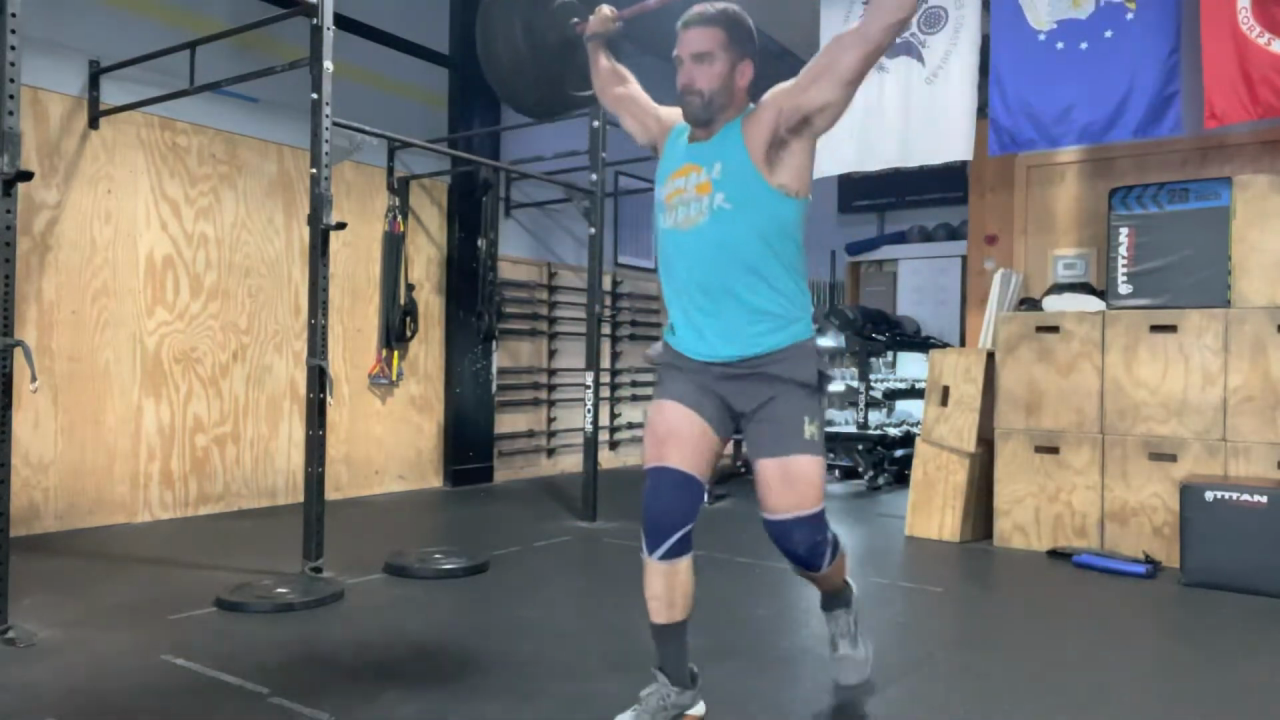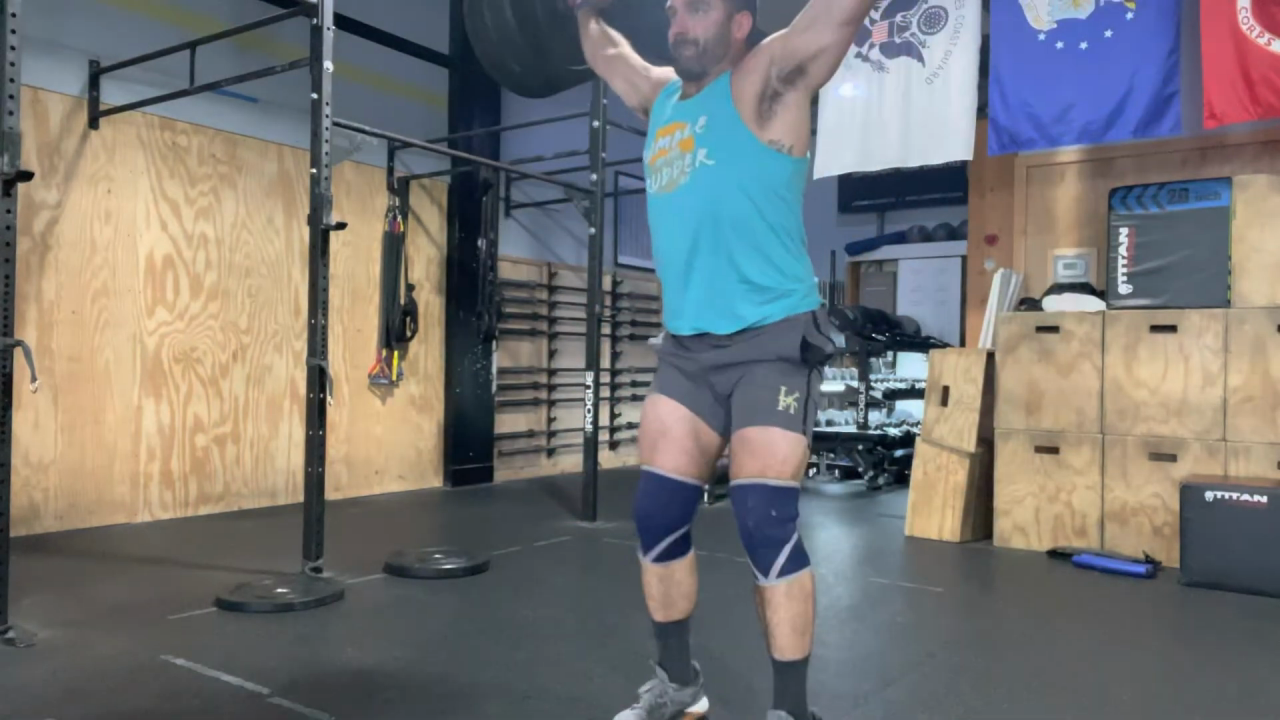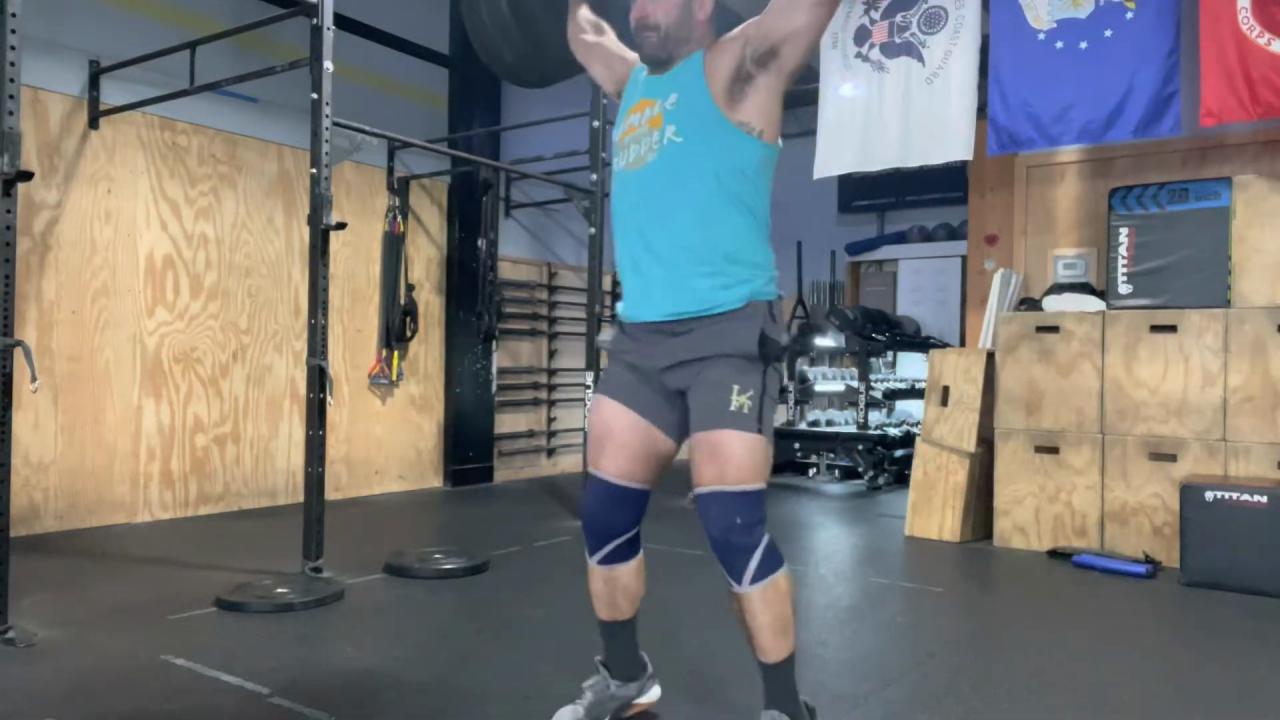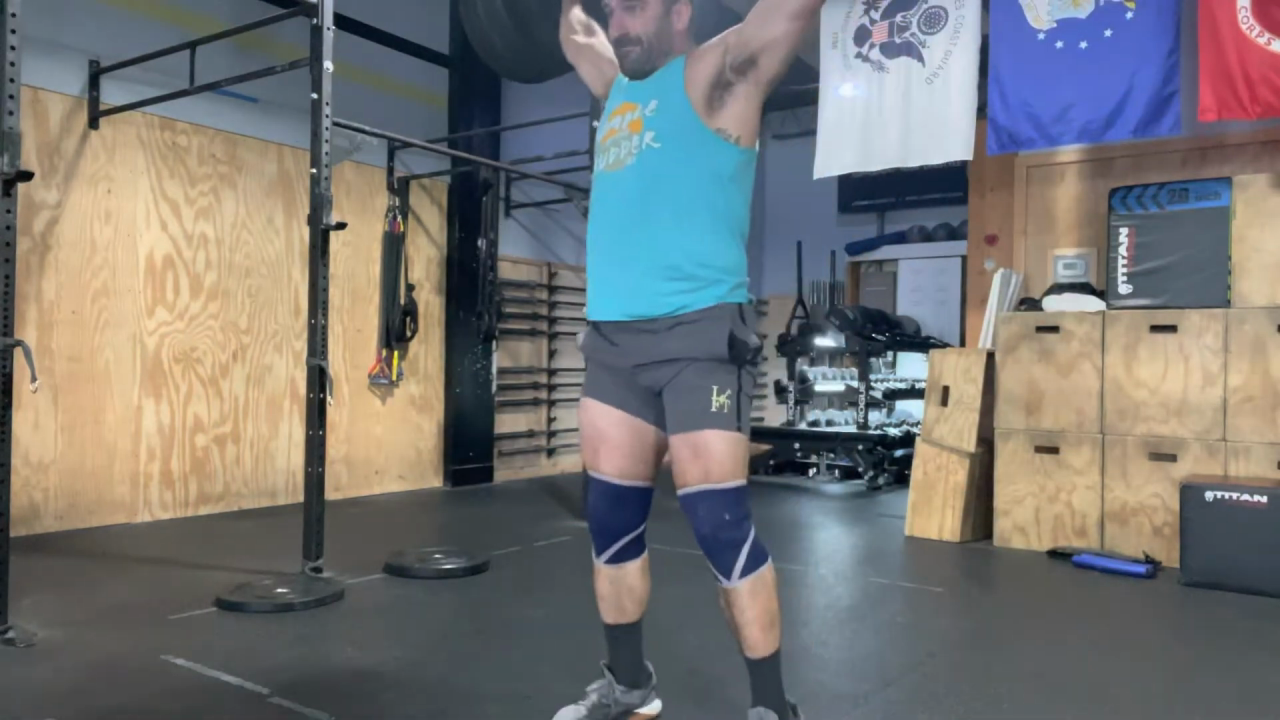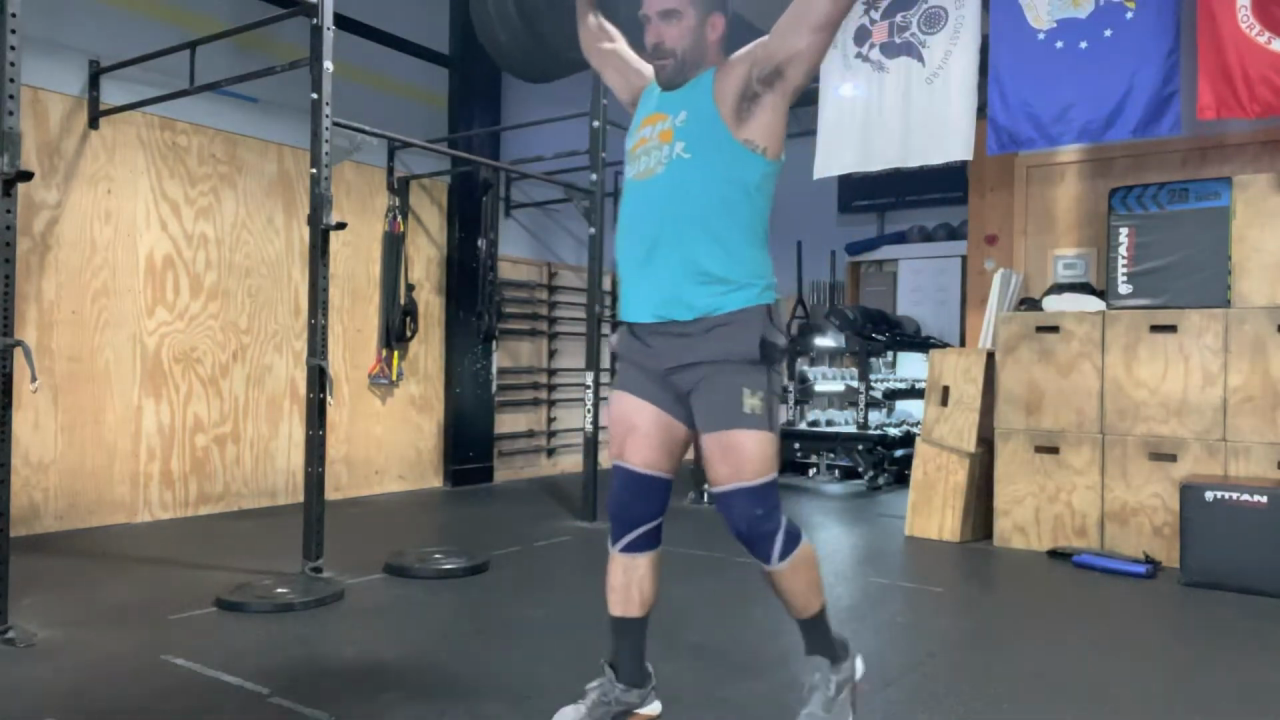
dt=0.3s
person 1, frame 1
left shoulder: (775, 126)
right shoulder: (669, 133)
right elbow: (618, 94)
left hip: (775, 362)
right hip: (688, 362)
left knee: (796, 529)
right knee: (664, 510)
left ankle: (840, 604)
person 1, frame 2
left shoulder: (768, 80)
right shoulder: (662, 95)
left hip: (773, 340)
right hip: (688, 346)
left knee: (764, 522)
right knee: (658, 512)
person 1, frame 3
left shoulder: (741, 63)
right shoulder: (636, 81)
left hip: (727, 331)
right hip: (641, 335)
left knee: (733, 525)
right knee: (604, 517)
person 1, frame 4
left shoulder: (720, 72)
right shoulder: (620, 85)
left hip: (698, 331)
right hip: (613, 335)
left knee: (718, 522)
right knee: (611, 519)
person 1, frame 5
left shoulder: (747, 82)
right shoulder: (649, 93)
left hip: (727, 332)
right hip: (645, 337)
left knee: (750, 512)
right knee: (630, 511)
left ankle: (833, 660)
